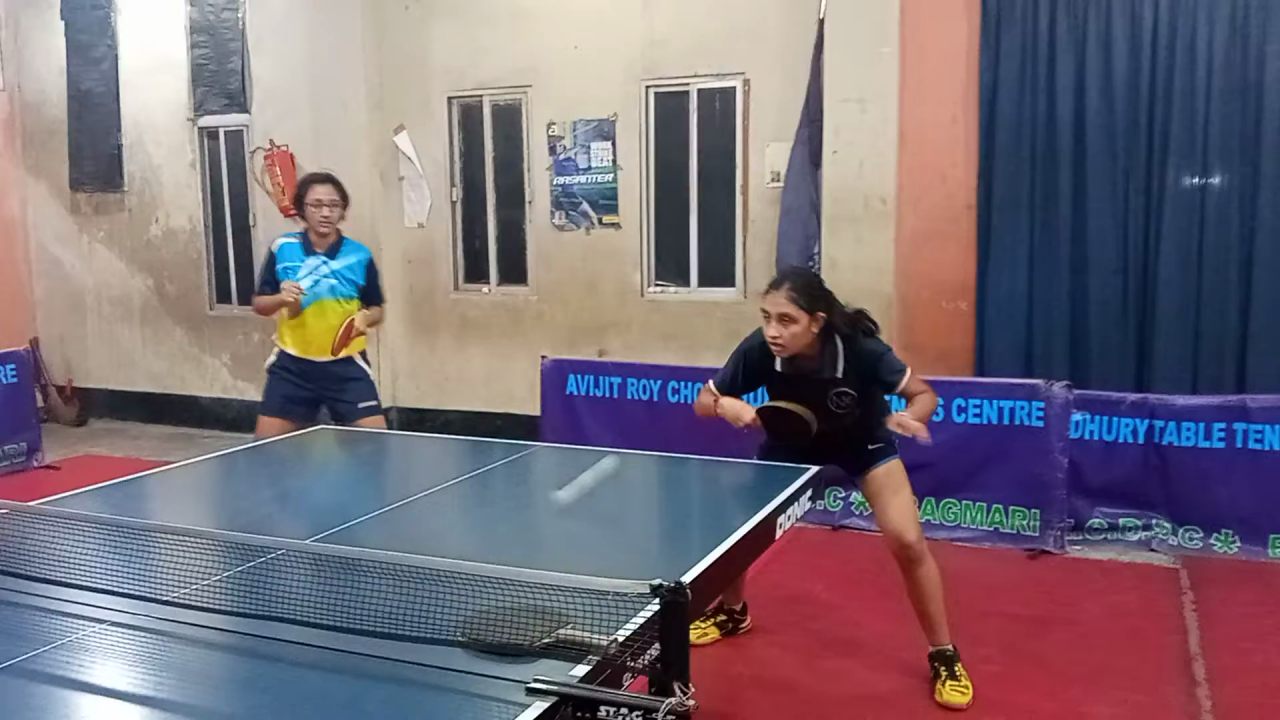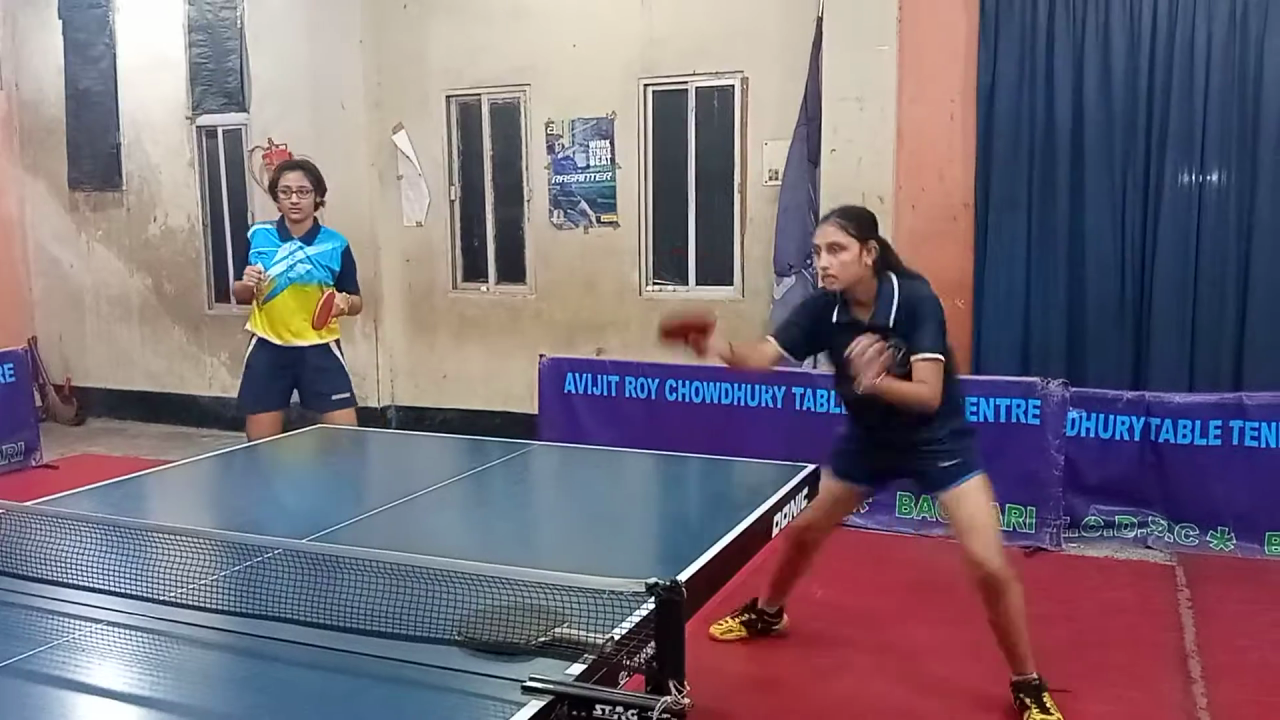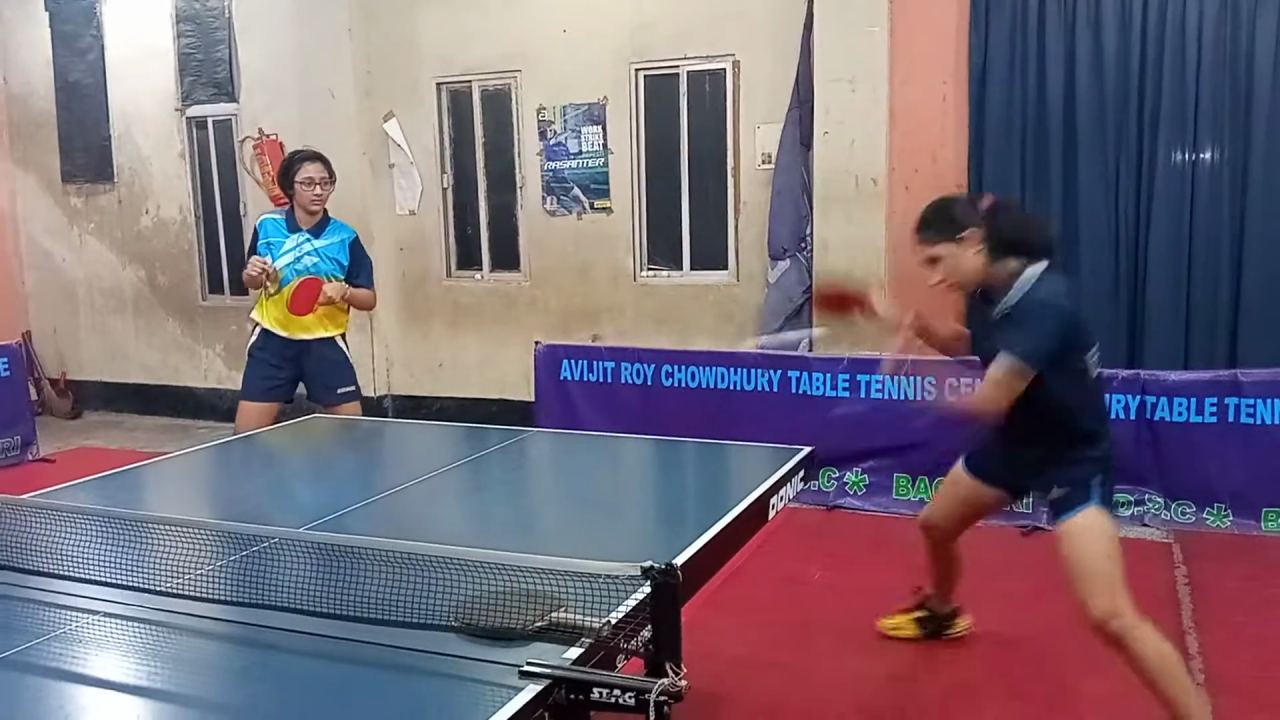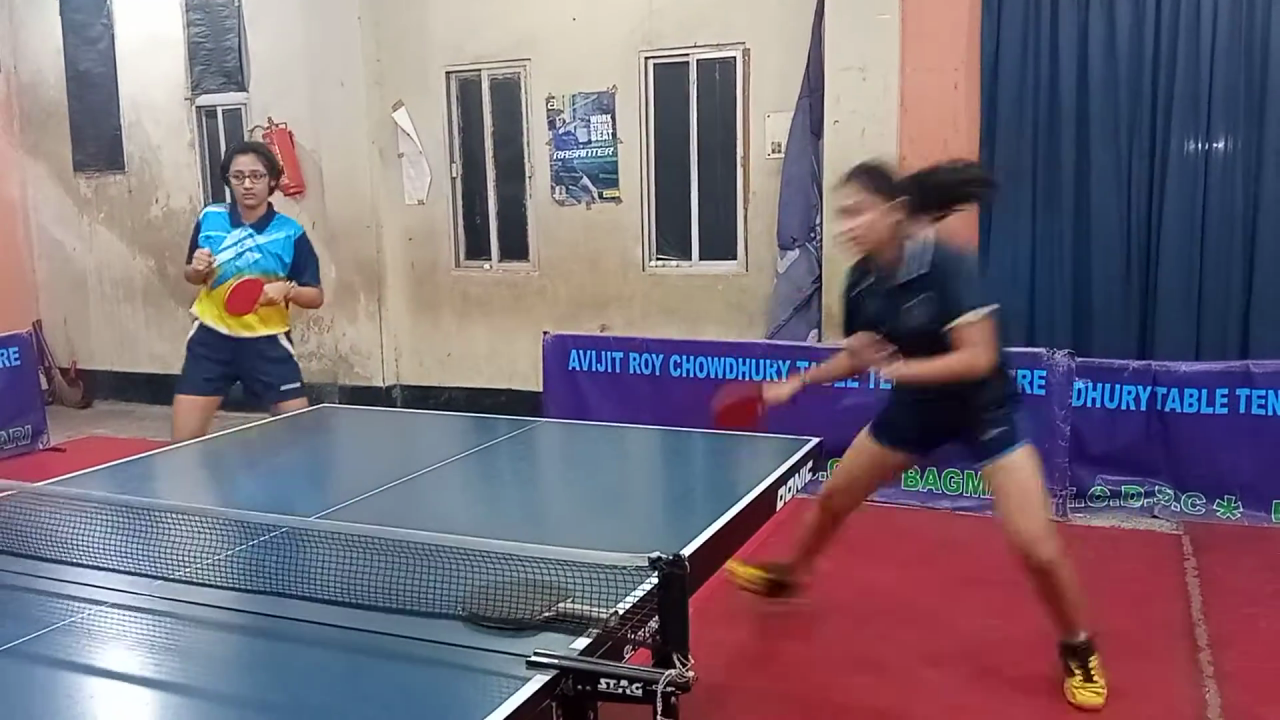
dt=0.5s
person 1, frame 1
left shoulder: (862, 349)
right shoulder: (758, 351)
left elbow: (923, 393)
right elbow: (706, 401)
left wrist: (911, 417)
right wrist: (726, 408)
left hip: (865, 442)
right hip: (793, 442)
left knee: (907, 541)
left ankle: (944, 655)
right ankle: (731, 611)
person 1, frame 2
left shoulder: (917, 301)
right shoulder: (821, 308)
left elbow: (930, 399)
right elbow: (760, 360)
left wrist: (876, 382)
right wrist: (718, 347)
left hip: (937, 441)
right hip: (866, 439)
left knee: (989, 566)
right knee: (801, 531)
right ankle: (767, 612)
person 1, frame 3
left shoulder: (1047, 301)
right shoulder: (993, 288)
left elbow: (988, 407)
right elbow: (968, 345)
right wrist: (920, 328)
left hip: (1074, 462)
right hip: (1015, 445)
left knee: (1108, 617)
right knee: (935, 523)
right ankle: (941, 611)
person 1, frame 4
left shoulder: (949, 266)
right shoulder: (863, 280)
left elbow: (977, 359)
right elbow: (856, 358)
left wrist: (894, 368)
right wrist: (793, 385)
left hip: (985, 412)
right hip: (911, 409)
left knee: (1038, 551)
right knee: (832, 498)
left ankle: (1077, 649)
right ankle: (786, 575)
person 2, frame 1
left shoulder: (360, 257)
right shoulder: (282, 250)
left elbow: (377, 310)
right elbow: (259, 305)
left wrist: (365, 318)
right wrist: (281, 299)
left hip: (346, 365)
right hip: (293, 364)
person 2, frame 2
left shoulder: (335, 245)
right shoulder: (258, 236)
left elbow: (357, 302)
right elbow: (238, 294)
left wrist: (345, 302)
right wrist: (246, 284)
left hip: (320, 351)
right hip: (268, 350)
person 2, frame 3
left shoulder: (345, 237)
right shoulder: (266, 226)
left elbow: (369, 300)
right elbow: (252, 284)
left wrist: (343, 291)
right wrist: (252, 274)
left hip: (325, 344)
right hip: (272, 342)
right knee: (245, 436)
person 2, frame 4
left shoulder: (290, 233)
right shoulder: (209, 219)
left elbow: (316, 297)
right elbow: (190, 276)
left wrist: (287, 290)
right wrist: (197, 269)
left hip: (267, 343)
right hip: (212, 339)
right knee: (185, 438)
